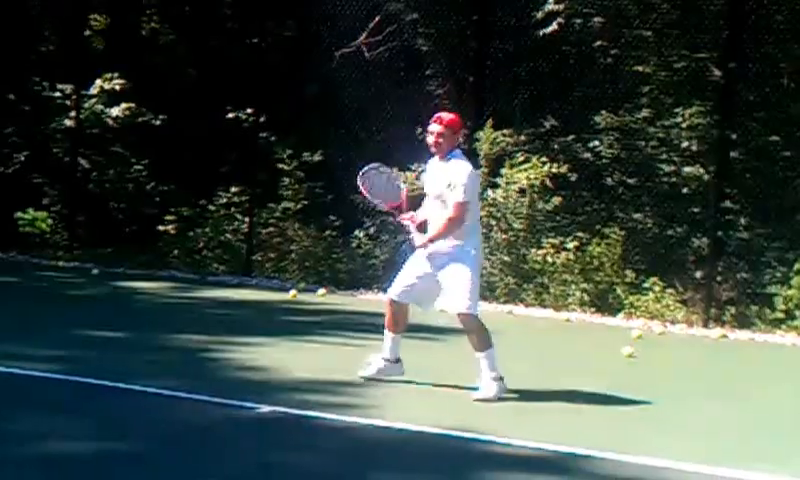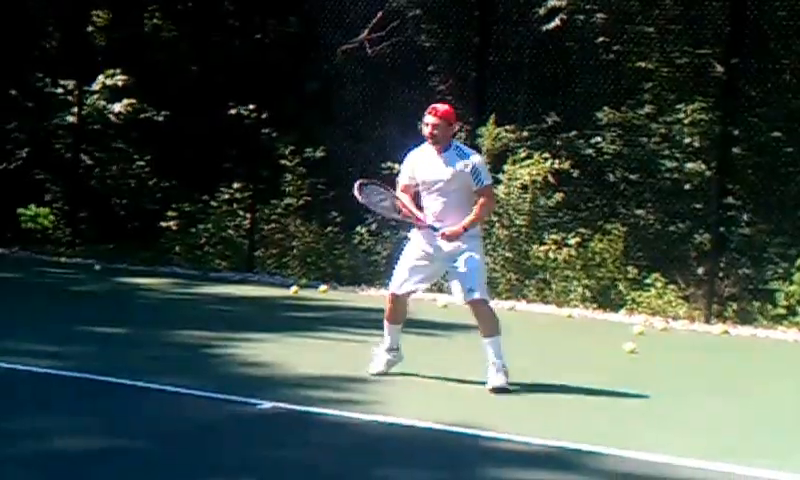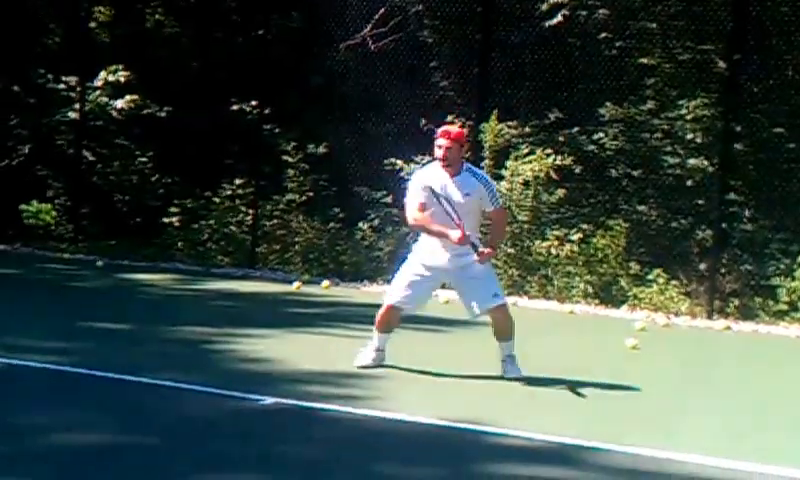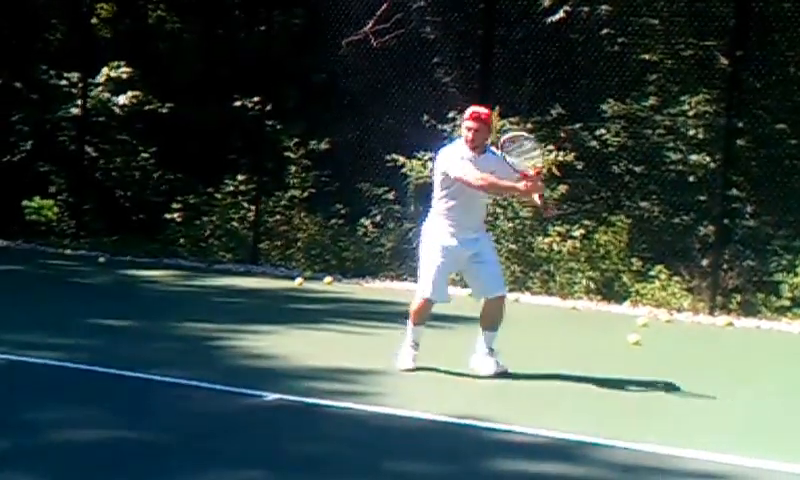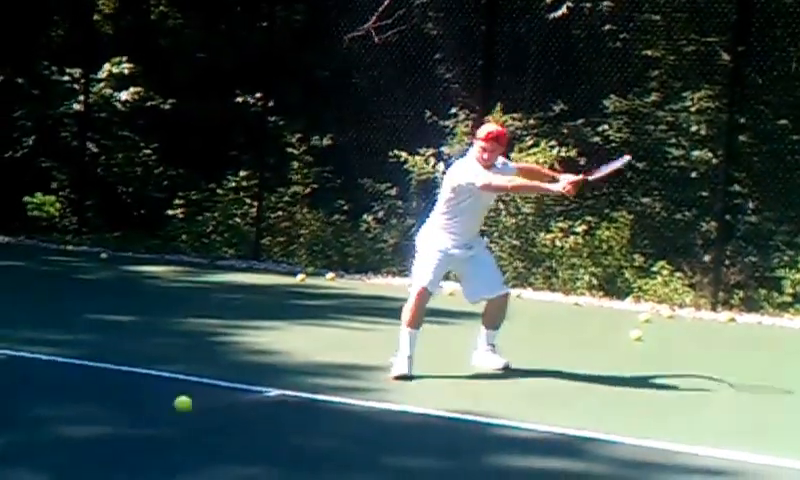
dt=0.3s
person 1, frame 1
left shoulder: (462, 170)
right shoulder: (433, 166)
left elbow: (455, 216)
left wrist: (425, 241)
right wrist: (418, 215)
left hip: (461, 252)
right hip: (432, 251)
left knee: (464, 311)
right knee: (396, 298)
left ankle: (492, 377)
right ankle: (389, 359)
person 1, frame 2
left shoulder: (470, 160)
right shoulder: (415, 156)
left elbow: (487, 199)
right elbow: (403, 191)
left wrist: (462, 228)
right wrist: (416, 212)
left hip: (463, 241)
right hip: (426, 238)
left knee: (477, 300)
right knee: (396, 293)
left ankle: (497, 366)
right ankle: (390, 350)
person 1, frame 3
left shoulder: (480, 181)
right shoulder: (422, 178)
left elbow: (499, 217)
right elbow: (414, 217)
left wrist: (494, 245)
right wrist: (449, 233)
left hip: (469, 257)
right hip: (429, 254)
left knee: (499, 309)
right knee: (392, 305)
left ankle: (508, 360)
right ankle: (375, 349)
person 1, frame 4
left shoulder: (495, 159)
right shoulder: (450, 155)
left elbow: (521, 183)
right elbow: (478, 181)
left wrist: (536, 191)
right wrist: (516, 188)
left hip: (476, 238)
right hip: (441, 236)
left knee: (496, 296)
right knee: (426, 297)
left ankle: (483, 353)
right ankle: (410, 345)
person 1, frame 5
left shoulder: (497, 166)
right shoulder: (465, 170)
left elbow: (524, 169)
right elbow: (508, 186)
left wrist: (558, 177)
right wrist: (552, 188)
left hip: (470, 245)
right hip: (437, 241)
left knee: (499, 295)
right knee: (421, 292)
left ankle: (484, 350)
right ankle: (404, 356)
